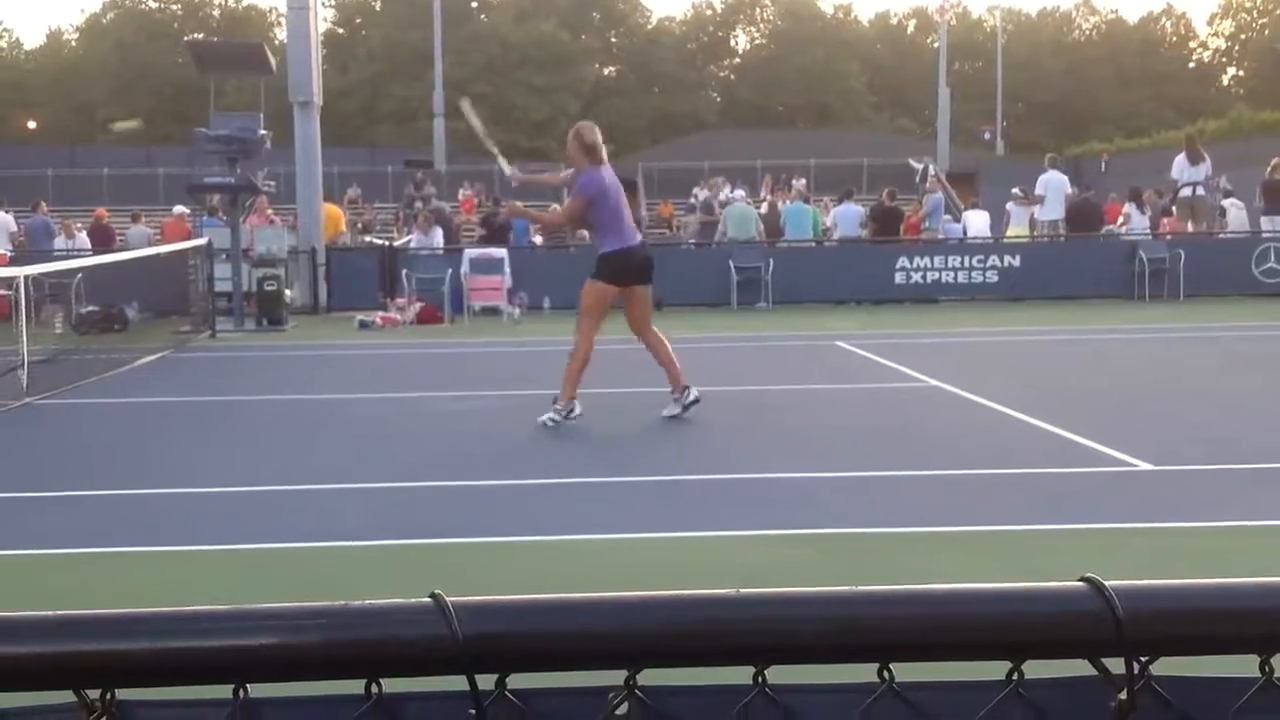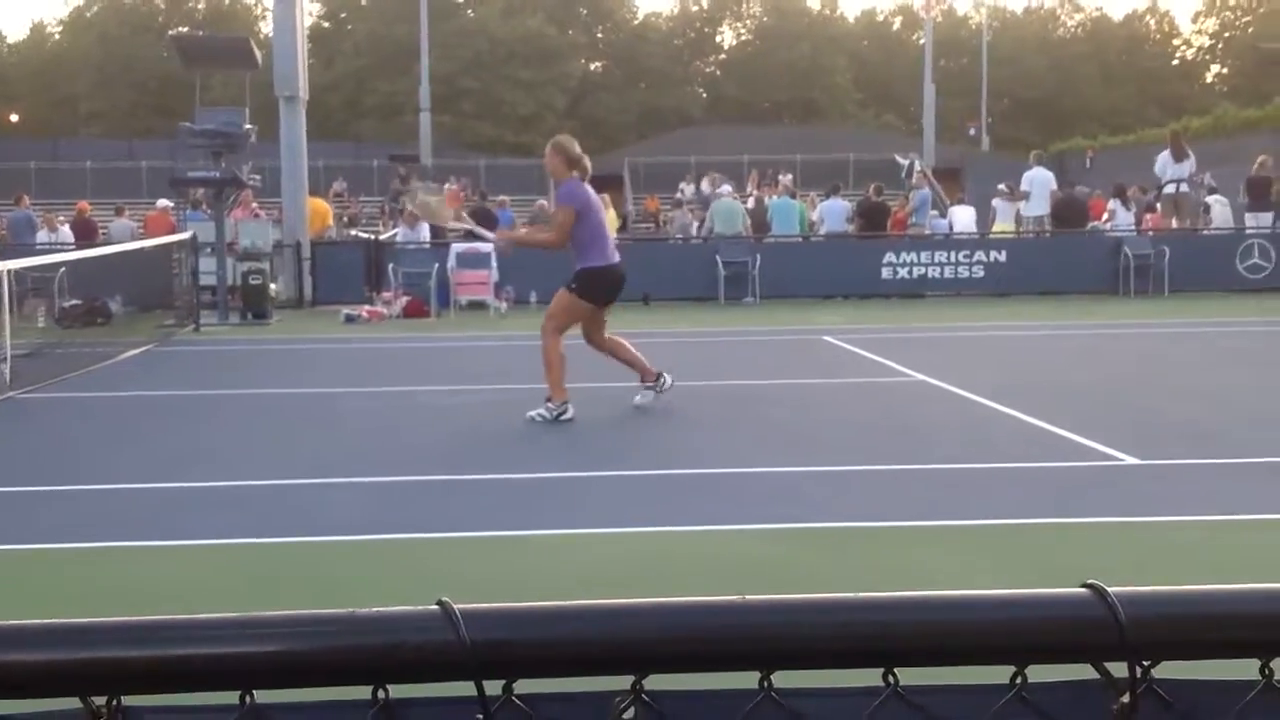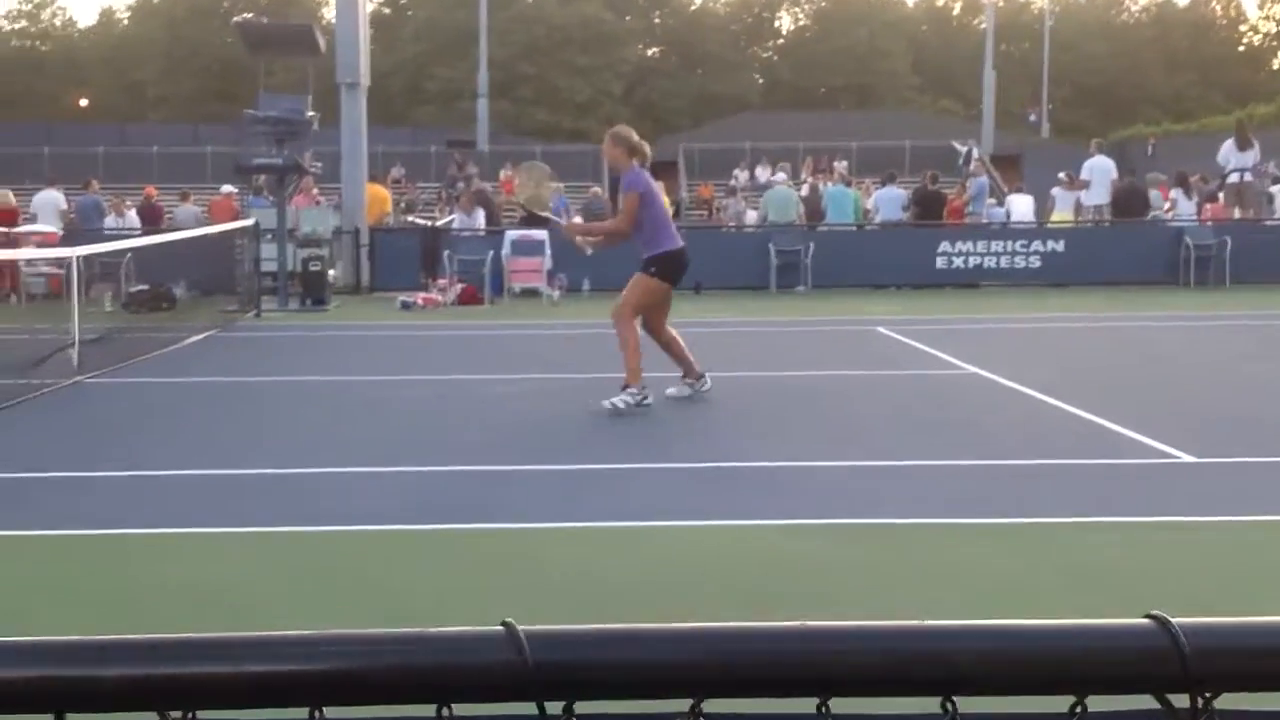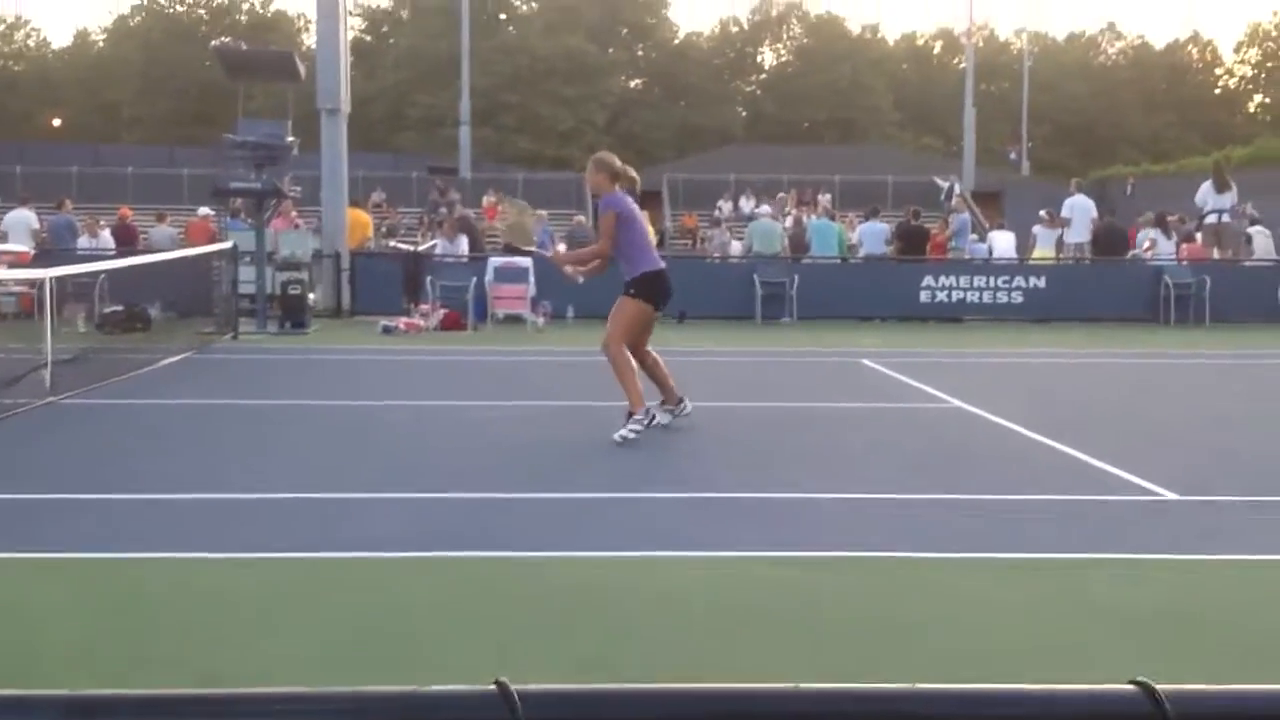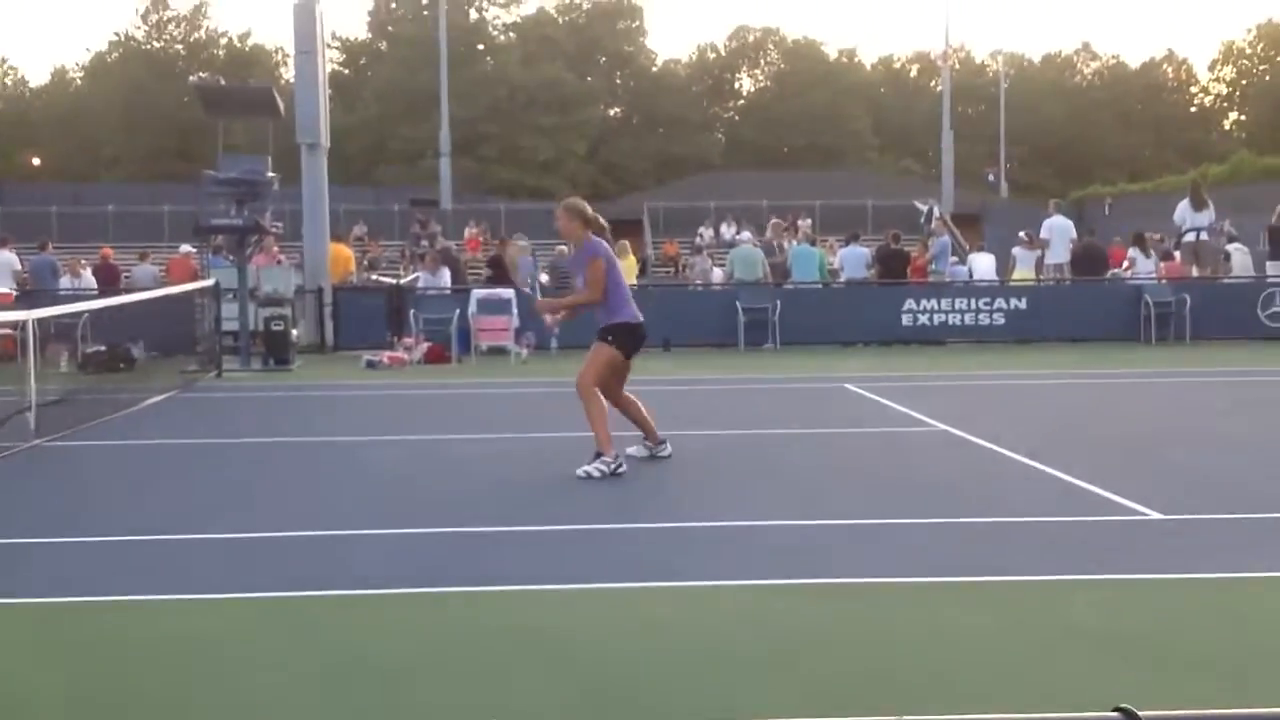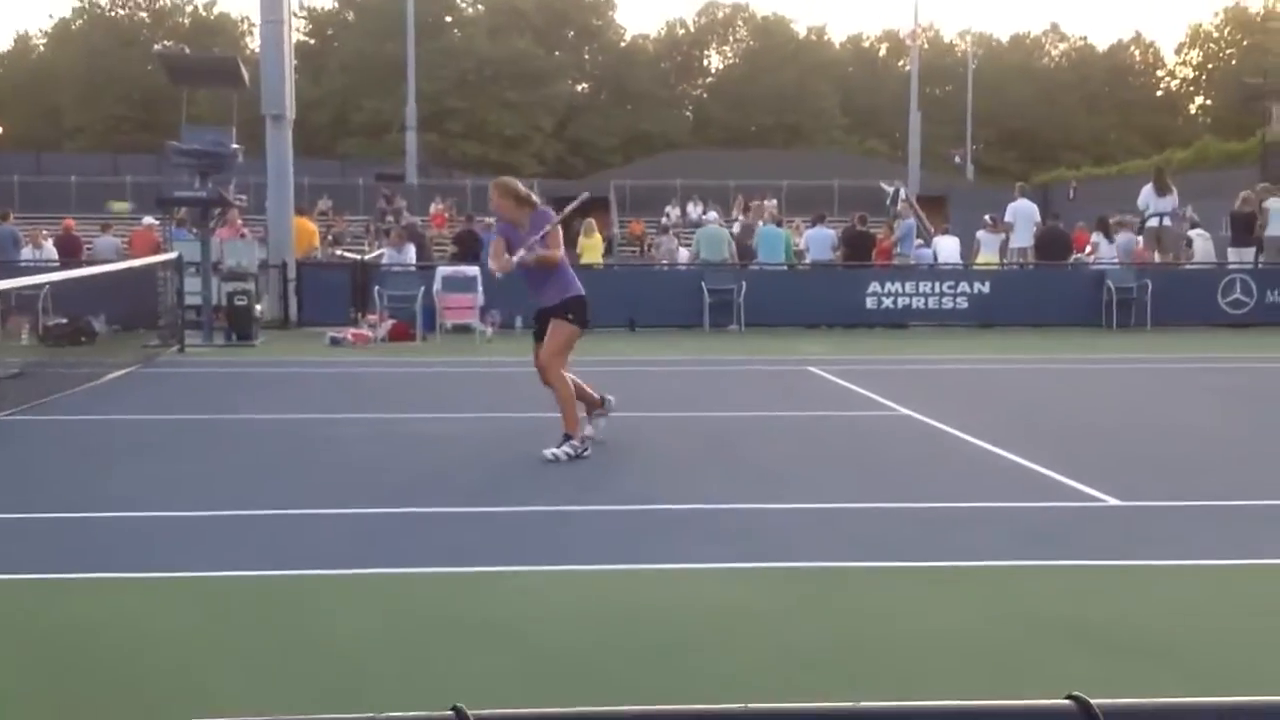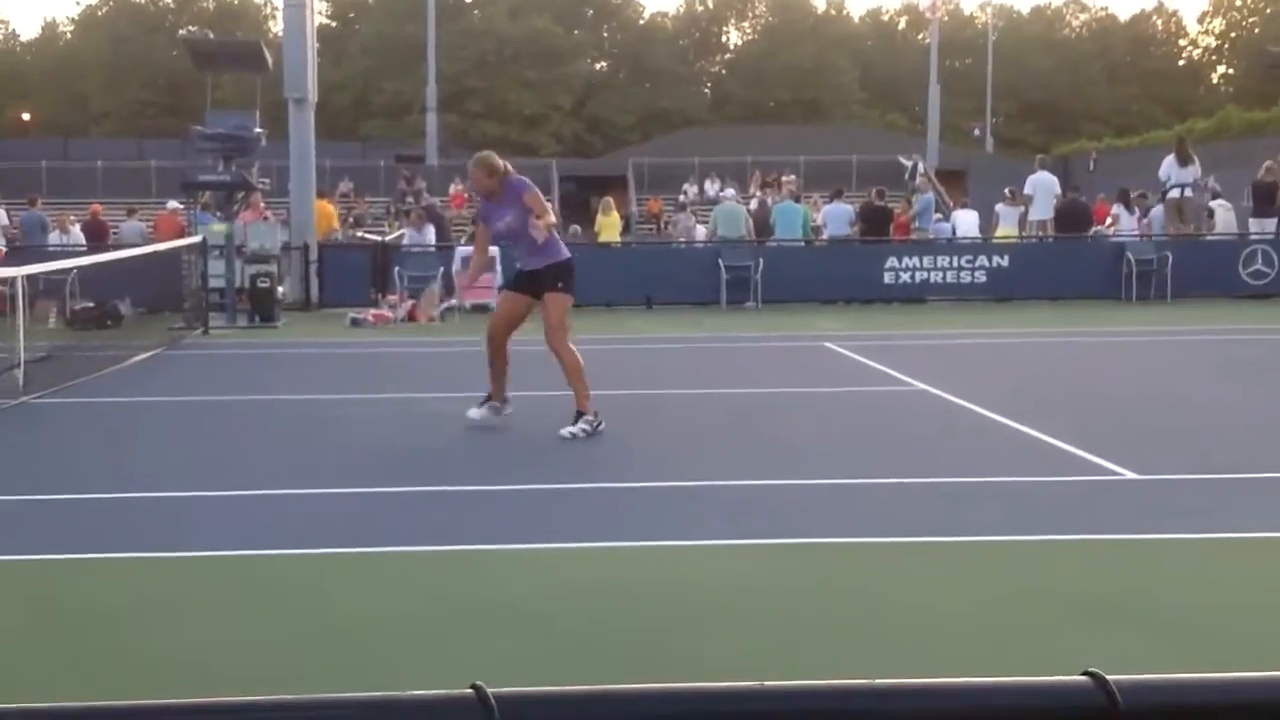
dt=0.2s
person 1, frame 1
left shoulder: (588, 180)
right shoulder: (598, 170)
left elbow: (562, 220)
right elbow: (566, 180)
left wrist: (522, 213)
right wrist: (525, 178)
left hip: (617, 259)
right hip: (636, 255)
left knee: (584, 330)
right knee: (644, 330)
left ankle: (566, 402)
right ankle: (682, 390)
person 1, frame 2
left shoulder: (569, 191)
right shoulder: (574, 187)
left elbow: (558, 239)
right elbow: (555, 232)
left wrist: (516, 238)
right wrist: (516, 236)
left hip: (595, 274)
right hip: (608, 271)
left knee: (550, 331)
right knee: (594, 335)
left ankle: (558, 403)
right ankle: (653, 377)
person 1, frame 3
left shoulder: (632, 179)
right shoulder: (633, 177)
left elbow: (623, 225)
right elbow: (626, 228)
left wrist: (582, 229)
right wrist: (594, 241)
left hip: (665, 258)
right hip: (665, 257)
left knee: (622, 315)
right knee: (654, 325)
left ankle: (634, 387)
right ankle: (695, 377)
person 1, frame 4
left shoulder: (610, 201)
right shoulder: (619, 200)
left elbow: (605, 247)
right elbow: (613, 251)
left wrist: (566, 258)
right wrist: (586, 270)
left hip: (646, 280)
right hip: (652, 279)
left knee: (613, 342)
right knee: (636, 347)
left ankle: (639, 412)
right ankle: (674, 402)
person 1, frame 5
left shoulder: (595, 248)
right shoulder: (578, 251)
left elbow: (595, 295)
right elbow: (583, 296)
left wrist: (554, 305)
right wrist: (559, 316)
left hip: (622, 326)
right hip: (614, 327)
left knee: (585, 383)
right knee: (611, 393)
left ankle: (608, 456)
right ankle: (656, 442)
person 1, frame 6
left shoulder: (542, 216)
right shoulder: (502, 230)
left elbow: (557, 256)
right elbow: (496, 260)
left wrist: (536, 255)
right wrist: (502, 264)
left hip: (569, 301)
right hip: (545, 307)
left knee: (549, 365)
right knee: (550, 374)
left ankle: (575, 439)
right ankle: (599, 403)
person 1, frame 7
left shoulder: (517, 185)
right shoulder: (484, 206)
left elbow: (550, 216)
right elbow: (481, 249)
left wrist: (539, 223)
right wrist: (470, 277)
left hip: (555, 267)
right hip: (527, 272)
left knee: (556, 341)
right knee: (496, 332)
left ankle: (587, 415)
right ankle: (498, 399)
